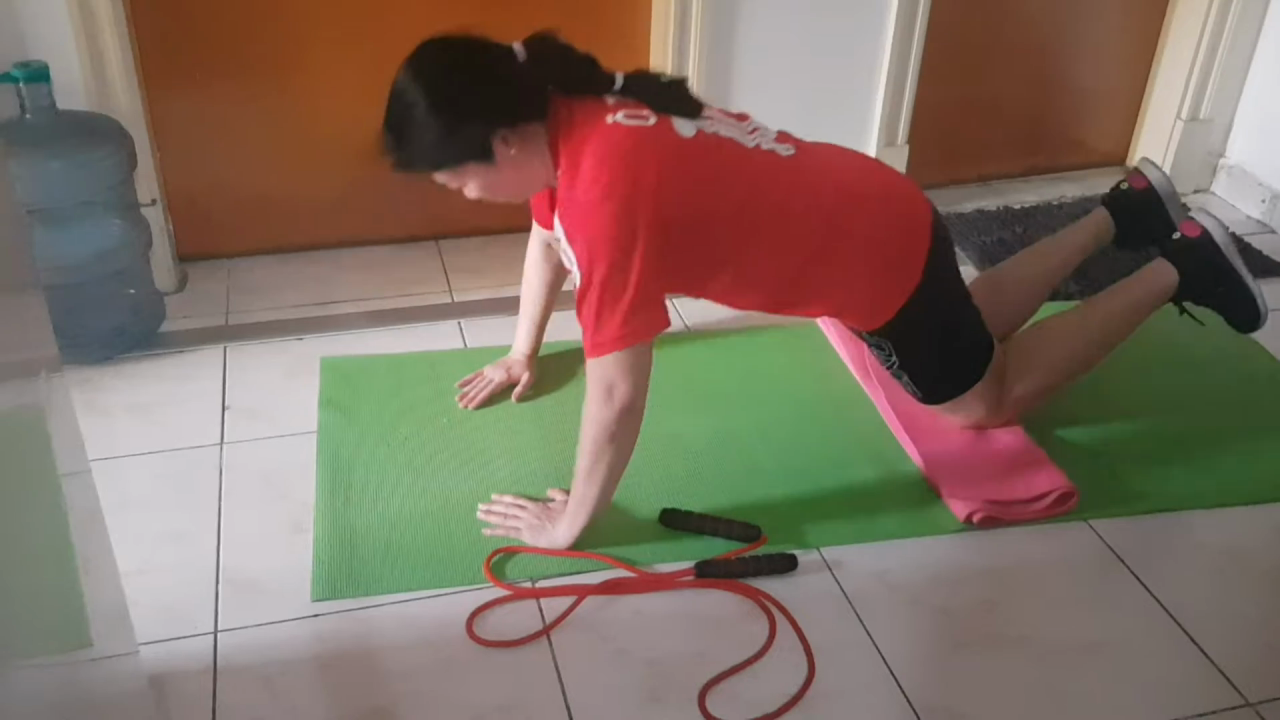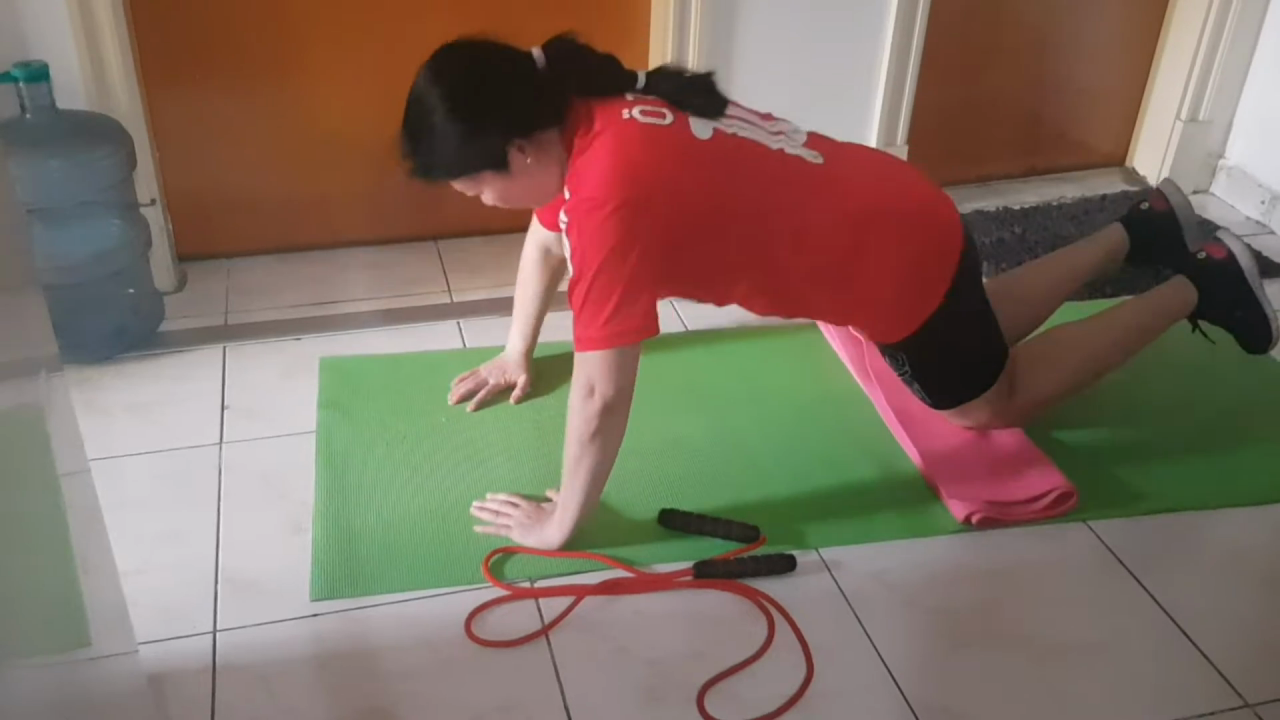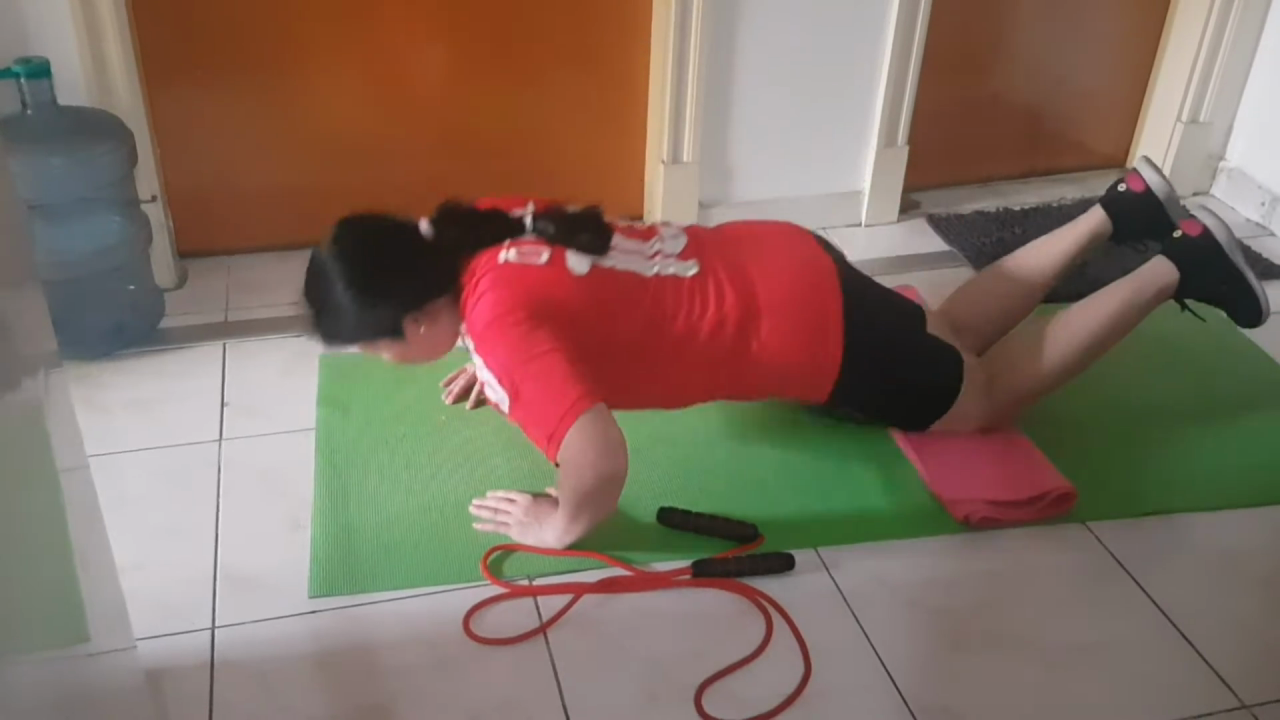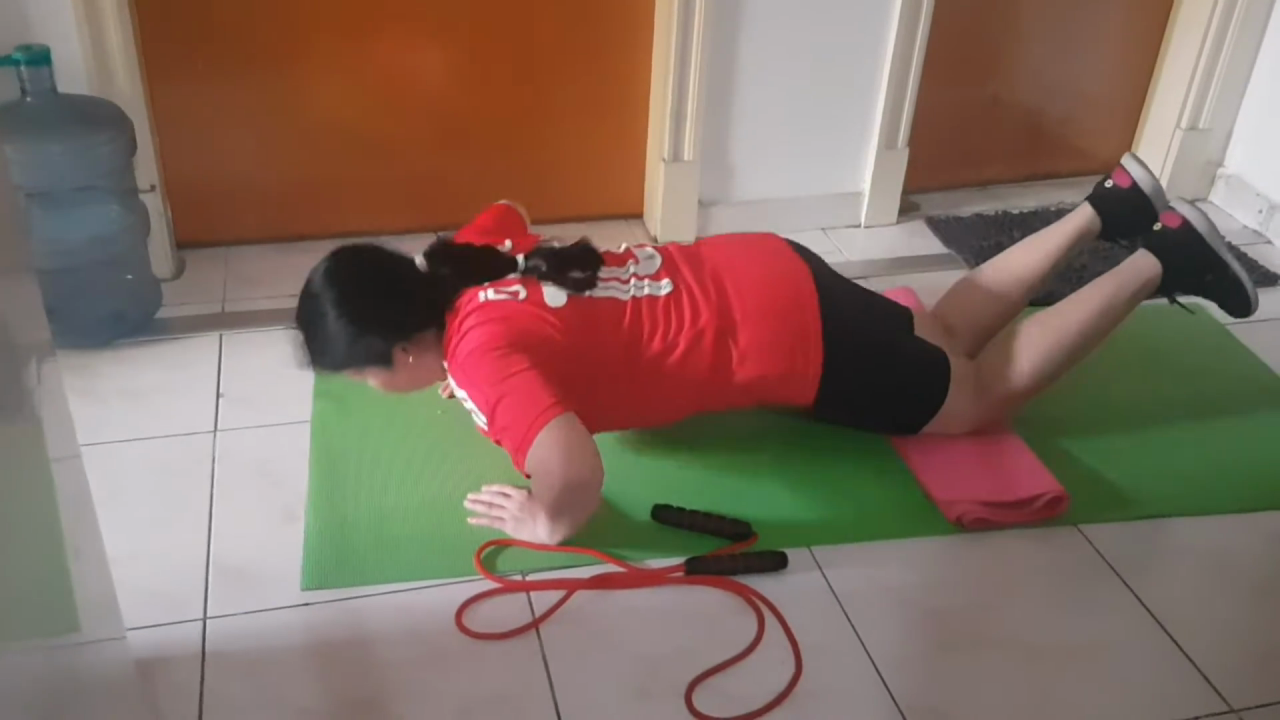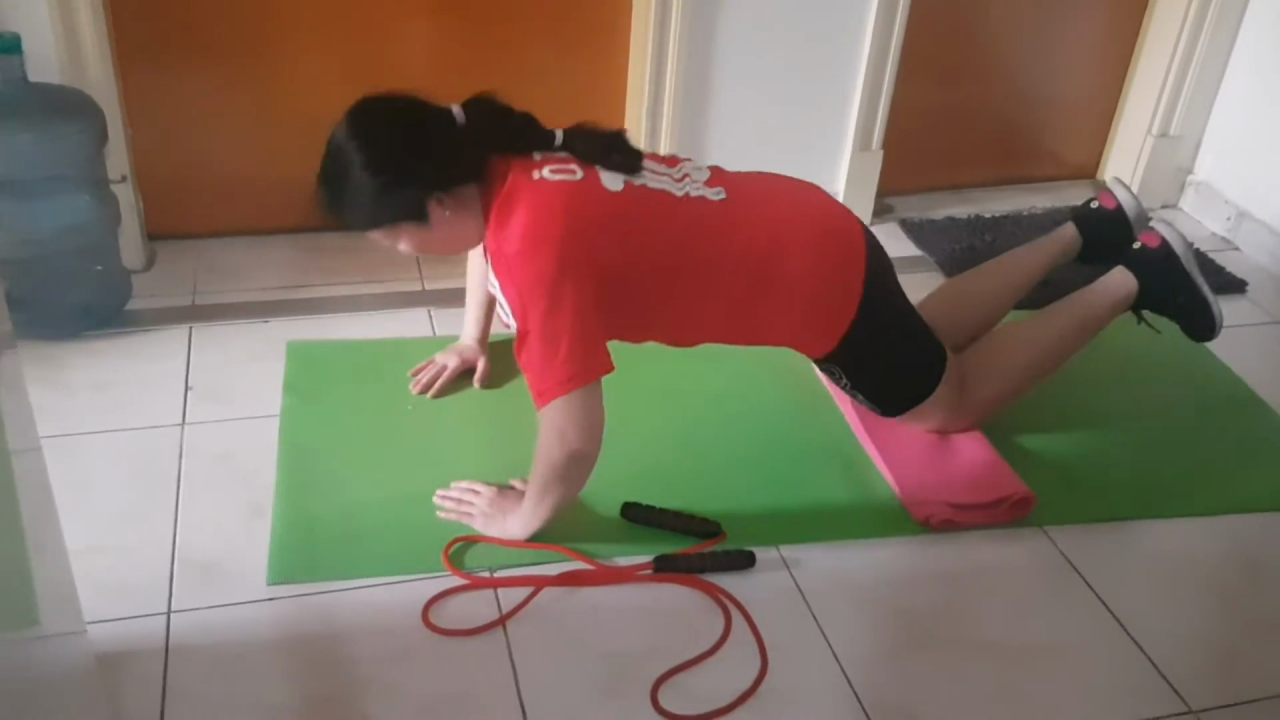
dt=0.5s
person 1, frame 1
left shoulder: (605, 186)
right shoulder: (559, 120)
left elbow: (617, 396)
right elbow: (548, 244)
left wrist: (571, 521)
right wrist: (521, 356)
left hip: (879, 250)
right hip: (851, 214)
left knee: (992, 398)
right knee: (969, 334)
left ankle: (1175, 266)
right ankle: (1122, 212)
person 1, frame 2
left shoulder: (609, 187)
right shoulder: (575, 120)
left elbow: (602, 394)
right elbow: (546, 238)
left wrist: (561, 520)
right wrist: (515, 356)
left hip: (900, 257)
right hip: (878, 211)
left knee: (997, 402)
right knee: (978, 341)
left ankle: (1196, 287)
right ankle: (1137, 231)
person 1, frame 3
left shoulder: (496, 324)
right shoulder: (472, 244)
left elbow: (602, 464)
left wrist: (558, 524)
left hip: (801, 331)
right hip: (775, 266)
left knee: (988, 392)
right knee: (957, 335)
left ankle: (1174, 269)
right ankle: (1120, 210)
person 1, frame 4
left shoulder: (476, 356)
right shoulder: (459, 272)
left elbow: (574, 469)
left wrist: (546, 522)
left hip: (778, 337)
right hip: (757, 273)
left knee: (981, 395)
right knee: (950, 332)
left ankle: (1158, 259)
right ankle: (1109, 208)
person 1, frame 5
left shoulder: (536, 241)
right shoulder: (495, 162)
left elbow: (574, 438)
left wrist: (523, 515)
right wrist: (472, 342)
left hip: (819, 278)
right hip: (791, 227)
left knee: (954, 401)
right knee: (925, 345)
left ankle: (1132, 280)
right ankle: (1089, 230)
